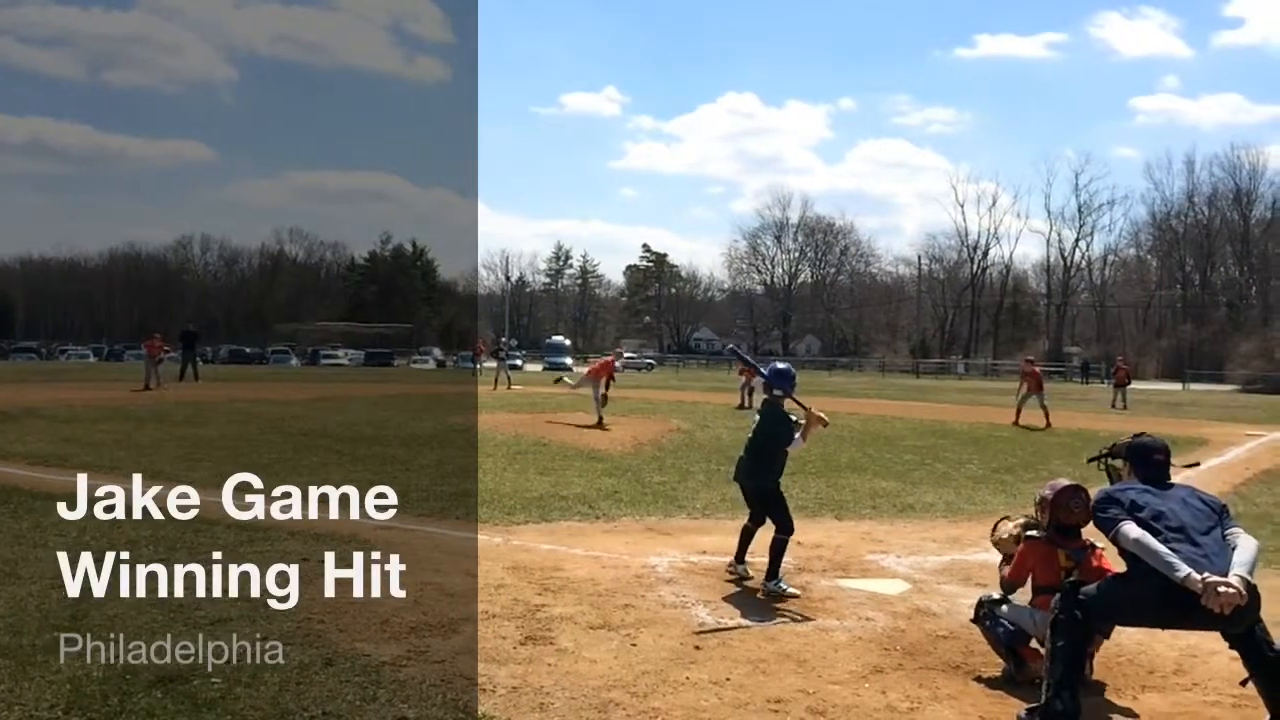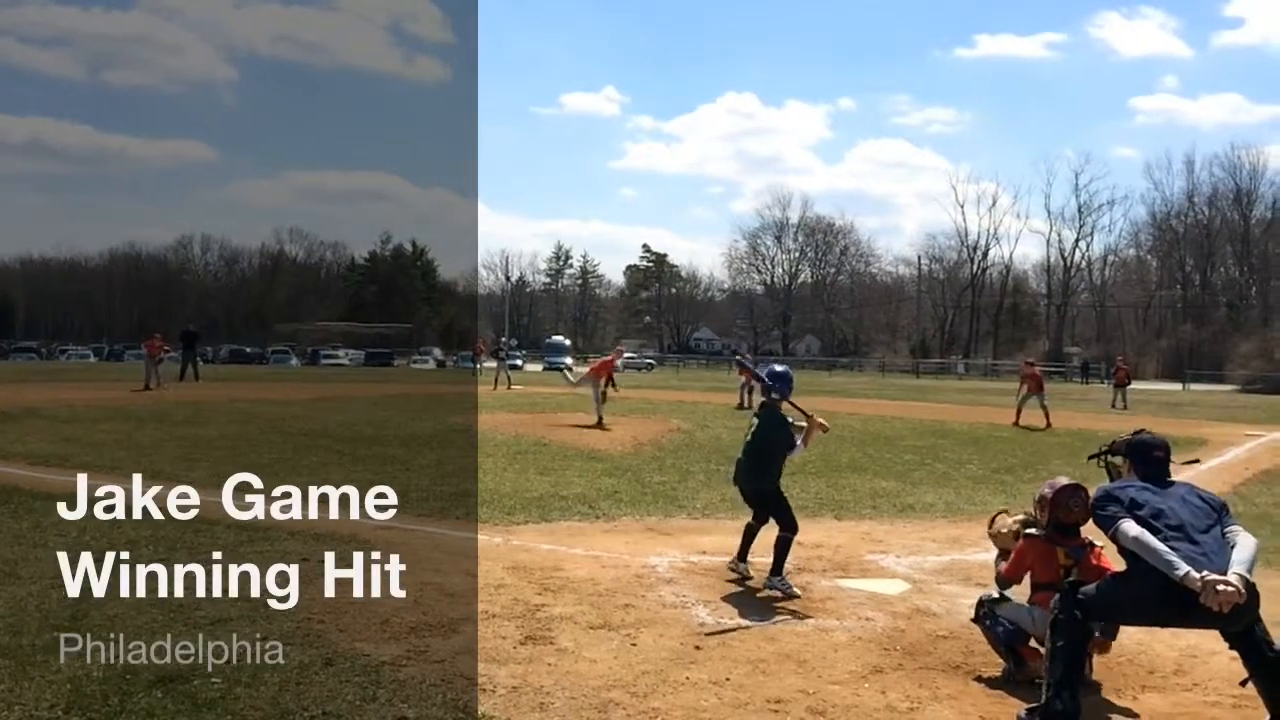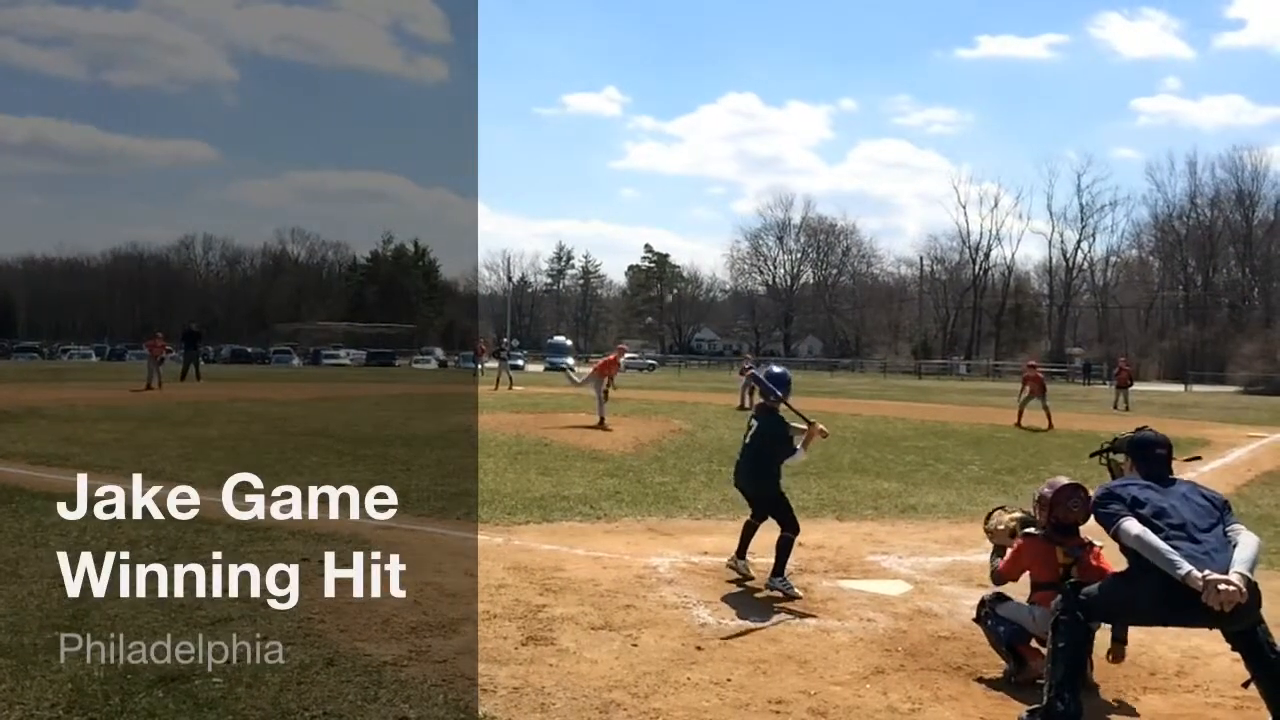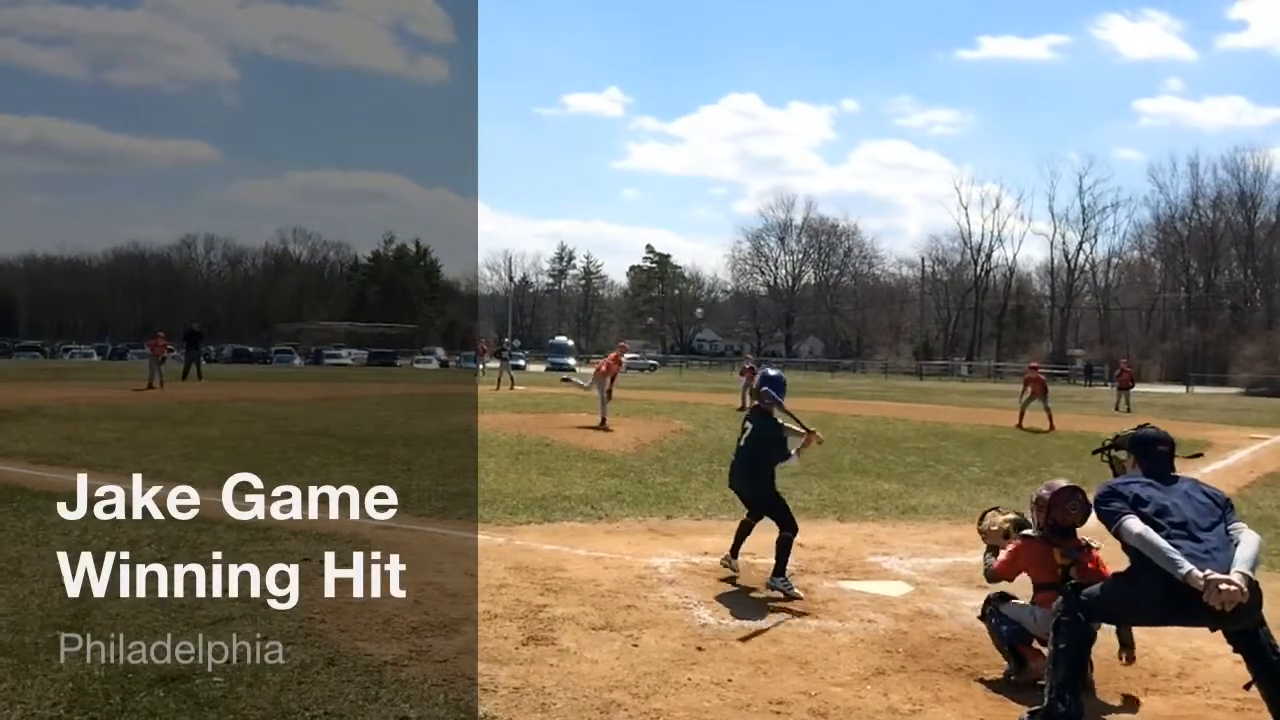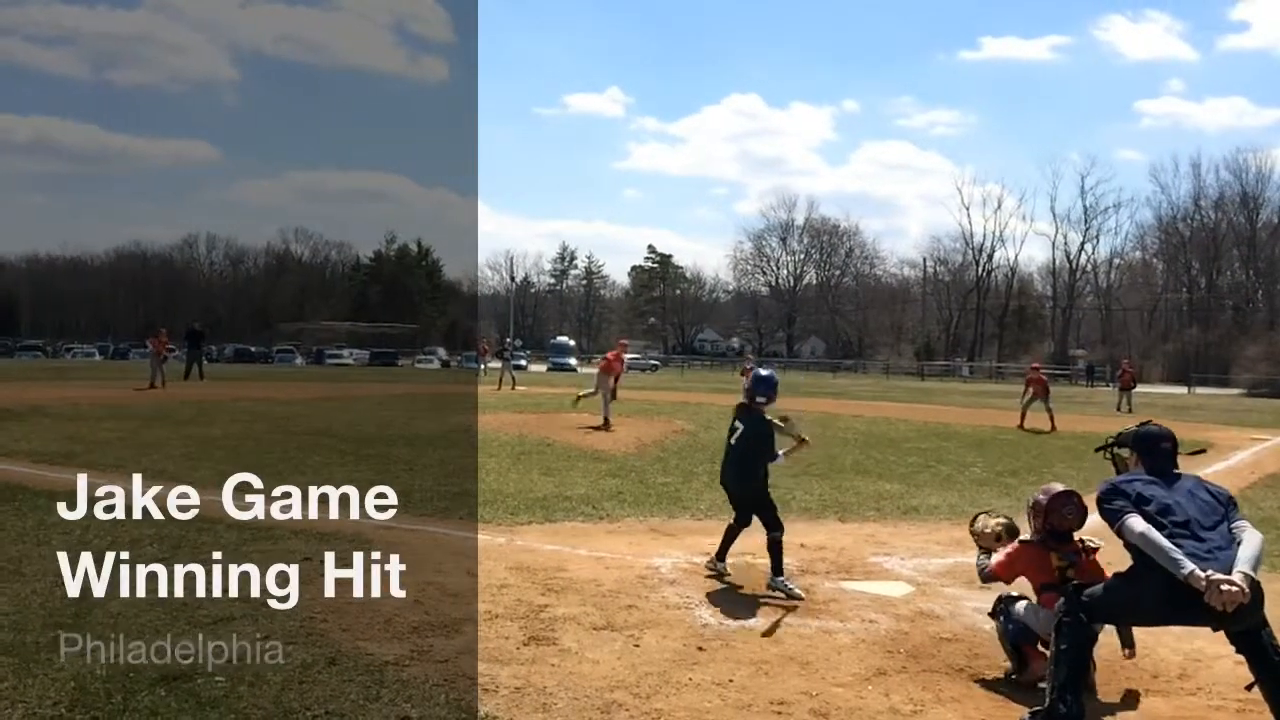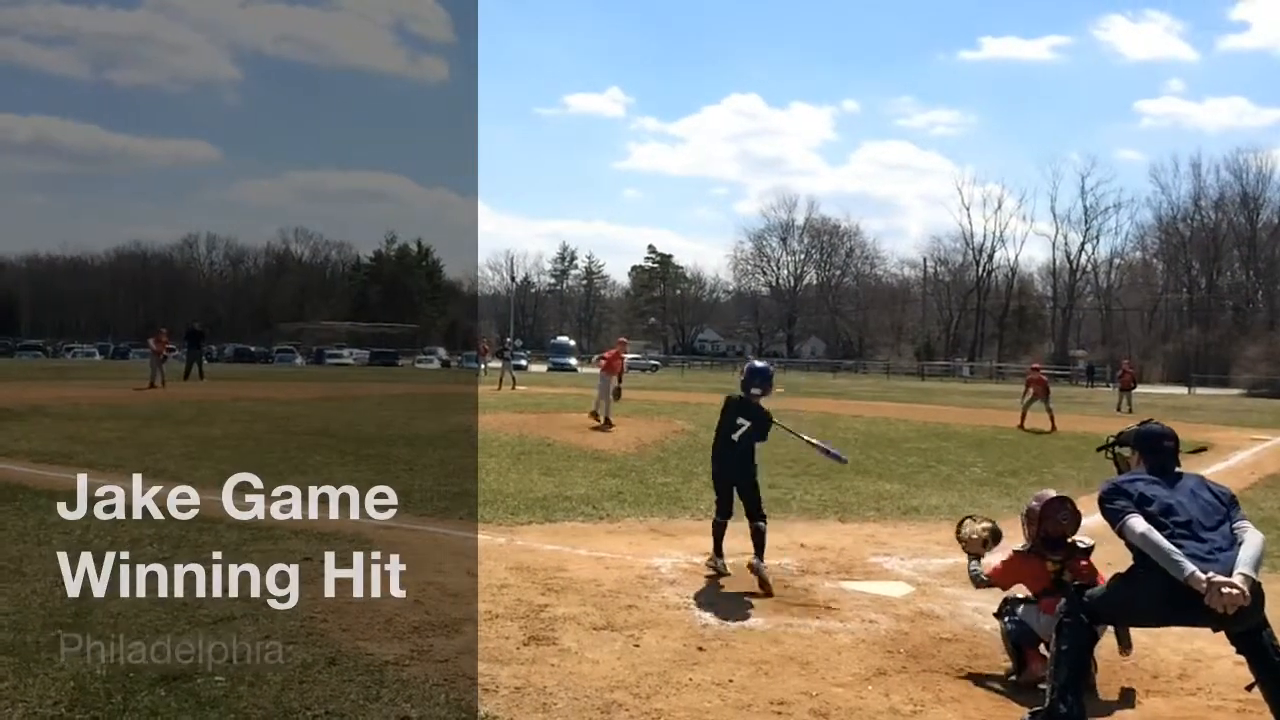
dt=0.1s
person 1, frame 1
left shoulder: (1111, 496)
right shoulder: (1204, 498)
left elbow: (1135, 538)
right elbow: (1246, 541)
left wrist: (1193, 581)
right wrist: (1238, 581)
left hip: (1169, 594)
right hip: (1233, 596)
left knee: (1071, 605)
person 1, frame 2
left shoulder: (1110, 494)
right shoulder: (1204, 496)
left elbow: (1134, 536)
right elbow: (1245, 539)
left wrist: (1192, 580)
right wrist: (1236, 579)
left hip: (1167, 593)
right hip: (1232, 596)
left knee: (1072, 606)
person 1, frame 3
left shoulder: (1112, 493)
right shoulder: (1207, 495)
left elbow: (1136, 534)
right elbow: (1247, 538)
left wrist: (1193, 579)
right wrist: (1238, 579)
left hip: (1169, 592)
right hip: (1234, 593)
left knee: (1072, 607)
person 1, frame 4
left shoulder: (1114, 490)
right shoulder: (1209, 492)
left elbow: (1138, 533)
right elbow: (1248, 536)
left wrist: (1195, 578)
right wrist: (1240, 578)
left hip: (1170, 591)
right hip: (1236, 593)
left knee: (1074, 608)
person 1, frame 5
left shoulder: (1117, 488)
right shoulder: (1213, 490)
left elbow: (1141, 532)
right elbow: (1251, 536)
left wrist: (1196, 578)
right wrist: (1241, 579)
left hip: (1172, 589)
right hip: (1237, 593)
left knee: (1075, 608)
right knee: (1248, 617)
person 1, frame 6
left shoulder: (1119, 487)
right shoulder: (1214, 489)
left elbow: (1142, 533)
right elbow: (1252, 536)
left wrist: (1198, 581)
right wrist: (1242, 581)
left hip: (1172, 591)
right hip: (1238, 593)
left knee: (1077, 609)
right knee: (1248, 618)
person 2, frame 1
left shoulder: (768, 408)
right shoulder: (777, 415)
left elbow: (790, 426)
right elbow: (793, 446)
left wrist: (811, 421)
right wrist: (809, 424)
left hip: (746, 474)
right hip: (762, 479)
left knee: (756, 517)
right knee: (784, 526)
left ankle: (738, 562)
right ankle: (771, 580)
person 2, frame 2
left shoulder: (764, 410)
right shoulder: (775, 419)
left elbow: (788, 428)
right elbow: (794, 451)
left wrist: (811, 426)
right wrist: (811, 429)
left hip: (746, 475)
right hip: (761, 481)
left knee: (761, 515)
right knee: (788, 525)
left ankle: (740, 560)
right ankle: (775, 577)
person 2, frame 3
left shoulder: (760, 411)
right shoulder: (775, 424)
left elbow: (787, 427)
right elbow: (794, 456)
left wrist: (810, 430)
right wrist: (810, 437)
left hip: (744, 477)
right hip: (763, 482)
left knee: (759, 514)
right knee: (790, 526)
left ankle: (739, 558)
right ankle: (777, 577)
person 2, frame 4
left shoulder: (754, 412)
right shoulder: (769, 427)
right elbow: (787, 460)
left wrist: (805, 433)
right wrist: (806, 443)
left hip: (739, 478)
right hip: (757, 483)
left knee: (755, 512)
right knee: (788, 526)
left ankle: (732, 556)
right ankle: (778, 578)
person 2, frame 5
left shoulder: (741, 409)
right shoulder: (765, 427)
right elbow: (773, 459)
left wrist: (776, 426)
right wrist: (795, 448)
left hip: (730, 477)
right hip: (751, 481)
left knee: (742, 519)
right knee: (774, 526)
left ankle: (717, 560)
right ankle: (778, 578)
person 2, frame 6
left shoulder: (732, 402)
right shoulder: (763, 417)
left hip: (720, 467)
right hip: (743, 470)
left knee: (723, 510)
right knee: (756, 515)
left ankle: (717, 558)
right ankle: (758, 561)
person 3, frame 1
left shoulder: (1033, 545)
right shoulder: (1093, 552)
left elbow: (1007, 587)
left wrist: (1007, 555)
right wrist: (1100, 634)
left hip: (1046, 625)
left knee: (987, 607)
left ankle: (1027, 663)
person 3, frame 2
left shoulder: (1032, 542)
right shoulder: (1092, 550)
left elbow: (1003, 582)
left wrist: (1004, 551)
right wrist: (1106, 636)
left hip: (1045, 624)
left knee: (987, 606)
left ankle: (1027, 662)
person 3, frame 3
left shoulder: (1030, 542)
right shoulder: (1090, 550)
left elbow: (998, 578)
left wrist: (1001, 546)
right wrist: (1119, 642)
left hip: (1045, 622)
left knee: (989, 606)
left ankle: (1028, 662)
person 3, frame 4
left shoulder: (1029, 543)
right shoulder: (1088, 551)
left elbow: (991, 575)
left wrist: (992, 547)
right wrist: (1127, 644)
left hip: (1046, 623)
left knee: (995, 604)
left ankle: (1028, 662)
person 3, frame 5
left shoulder: (1027, 549)
right shoulder: (1086, 553)
left elbow: (986, 574)
left wrist: (985, 550)
right wrist: (1128, 642)
left hip: (1051, 623)
left knee: (1006, 606)
left ankle: (1030, 664)
person 3, frame 6
left shoulder: (1022, 559)
right shoulder: (1080, 554)
left elbow: (980, 581)
left wrist: (974, 555)
right wrist: (1124, 641)
left hip: (1054, 627)
left knee: (1012, 606)
left ankle: (1031, 665)
